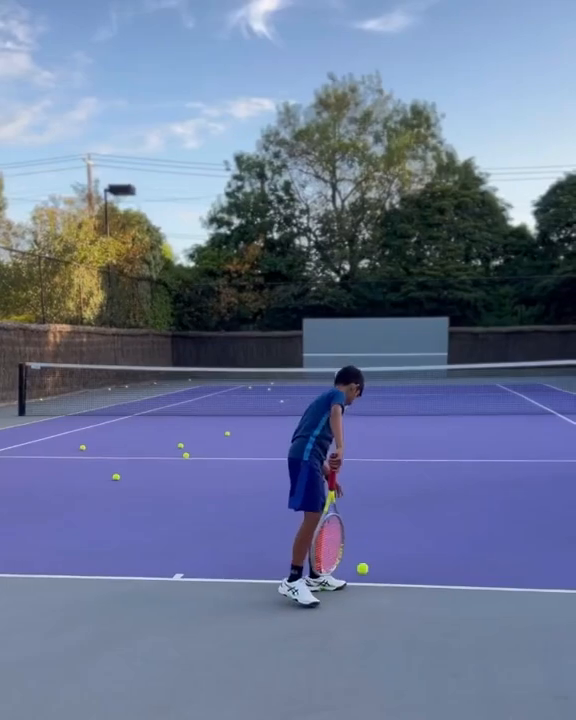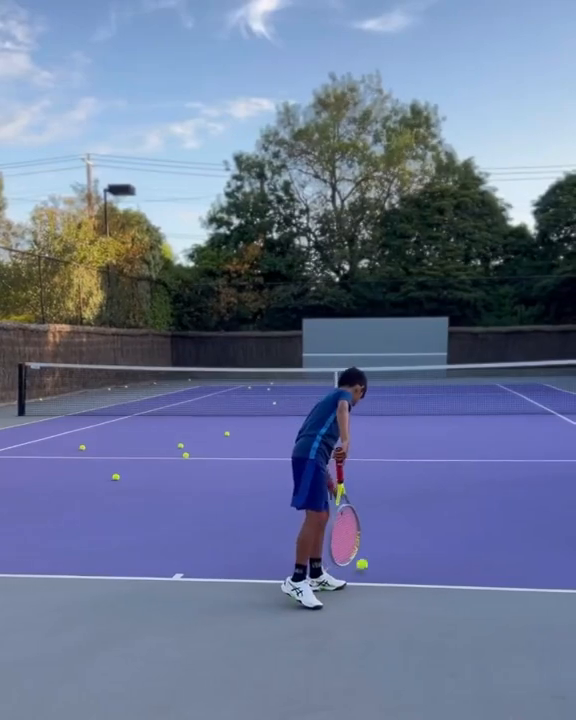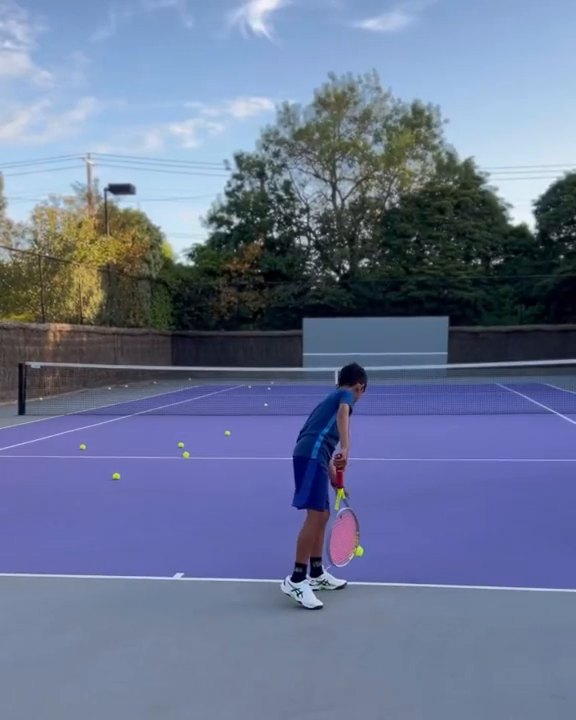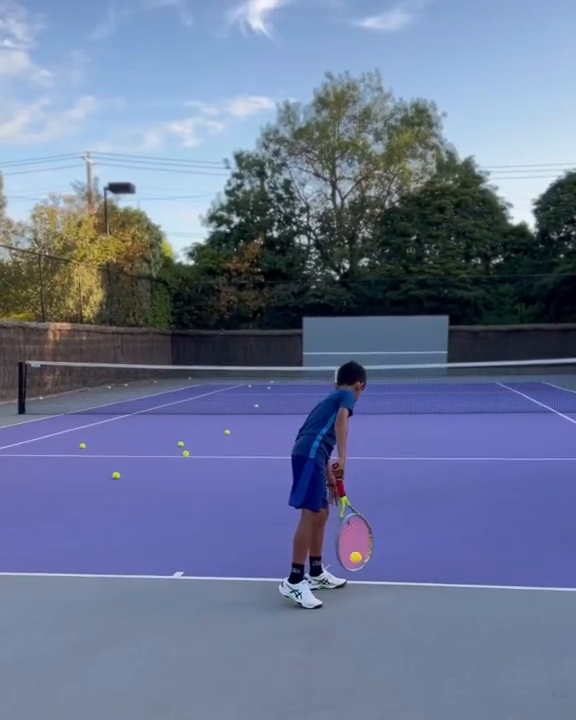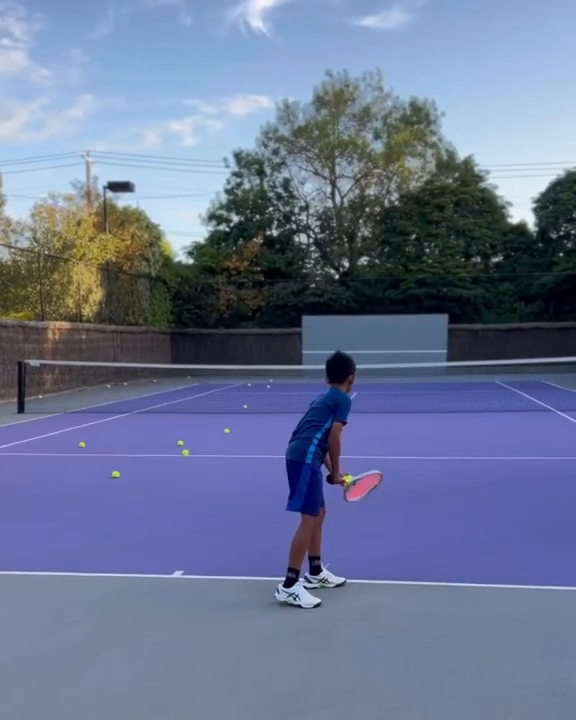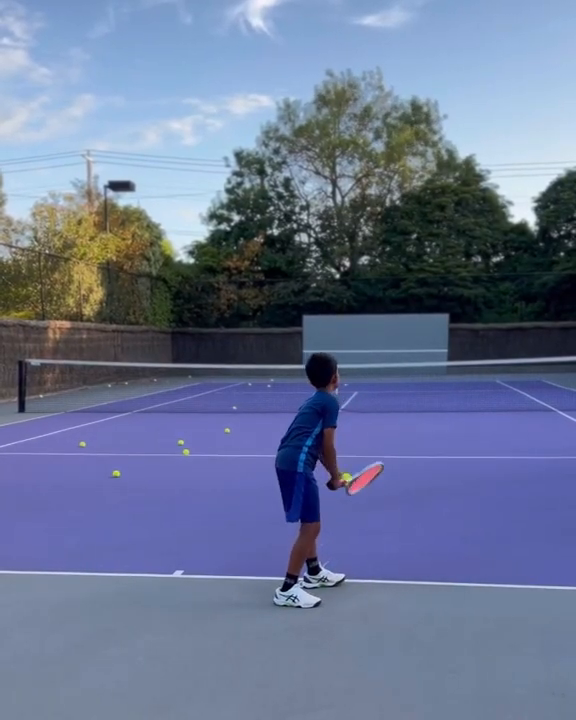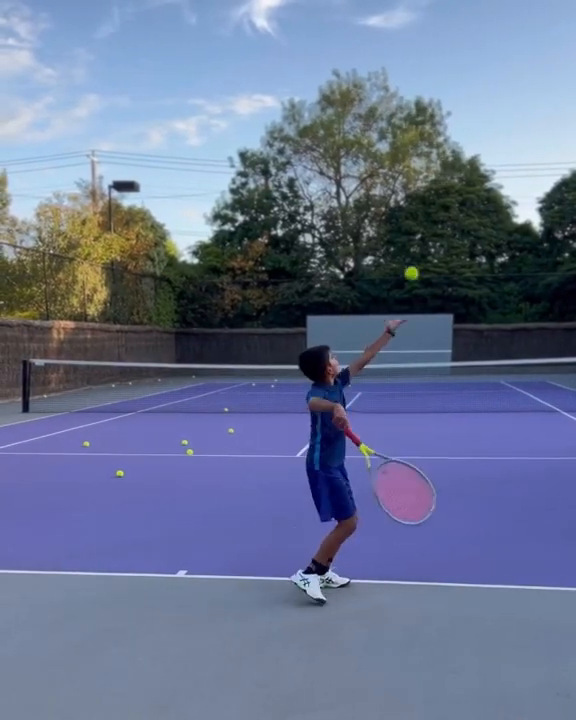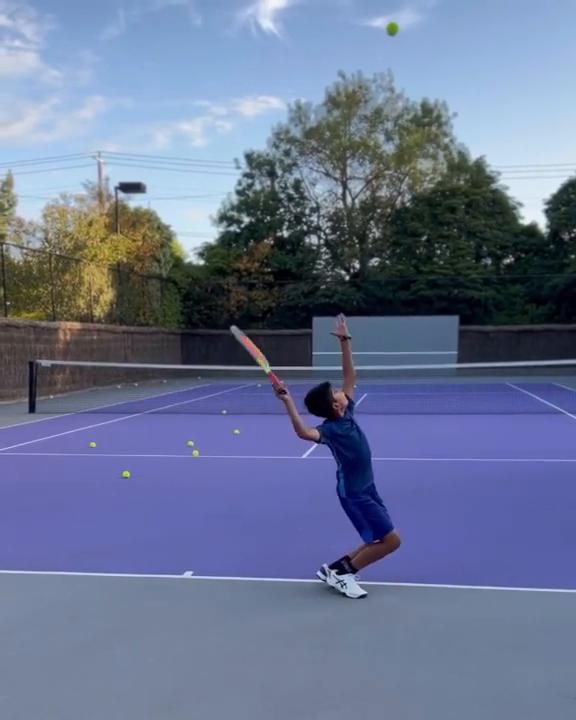
dt=0.5s
person 1, frame 1
left shoulder: (326, 398)
right shoulder: (338, 395)
right elbow: (335, 414)
left wrist: (329, 478)
right wrist: (340, 448)
left hip: (308, 457)
right hip: (305, 457)
left knee: (319, 516)
right knee: (312, 517)
left ankle: (315, 576)
right ankle: (293, 580)
person 1, frame 2
left shoulder: (331, 399)
right shoulder: (344, 395)
right elbow: (342, 409)
left wrist: (328, 481)
right wrist: (345, 441)
left hip: (310, 456)
right hip: (309, 456)
left knee: (322, 516)
right knee: (313, 516)
left ankle: (316, 575)
right ankle: (296, 580)
person 1, frame 3
left shoulder: (332, 398)
right shoulder: (347, 395)
right elbow: (343, 412)
left wrist: (335, 481)
right wrist: (345, 448)
left hip: (311, 455)
right hip: (311, 455)
left knee: (322, 515)
right knee: (315, 516)
left ankle: (316, 574)
right ankle: (296, 580)
person 1, frame 4
left shoulder: (332, 397)
right shoulder: (347, 396)
right elbow: (340, 421)
left wrist: (331, 483)
right wrist: (341, 460)
left hip: (311, 455)
right hip: (309, 455)
left knee: (321, 514)
right knee: (309, 515)
left ankle: (316, 573)
right ankle: (293, 581)
person 1, frame 5
left shoulder: (324, 397)
right shoulder: (343, 399)
right elbow: (334, 439)
left wrist: (333, 471)
right wrist: (336, 472)
left hip: (300, 455)
right hip: (306, 458)
left knee: (318, 514)
right knee: (309, 519)
left ankle: (315, 573)
right ankle: (289, 585)
person 1, frame 6
left shoulder: (314, 400)
right shoulder: (330, 402)
right elbow: (328, 446)
left wrist: (331, 473)
right wrist: (336, 476)
left hip: (288, 462)
right hip: (297, 466)
left knee: (310, 523)
right knee: (311, 526)
left ankle: (314, 573)
right ankle: (287, 589)
person 1, frame 7
left shoulder: (336, 384)
right shoulder: (318, 392)
left elbow: (363, 359)
right elbow: (314, 404)
left wrist: (388, 334)
right wrist: (334, 410)
left hip: (335, 464)
right hip: (322, 466)
left knee: (346, 520)
right knee: (348, 523)
left ankle: (320, 572)
right ankle: (307, 574)
person 1, frame 8
left shoulder: (346, 415)
right shoulder: (332, 428)
left elbow: (348, 374)
right elbow: (303, 432)
left wrist: (344, 341)
right wrist: (286, 401)
left hip: (366, 490)
right hip: (354, 494)
left knee: (383, 540)
right knee: (392, 541)
left ankle: (337, 569)
right ankle: (338, 571)
